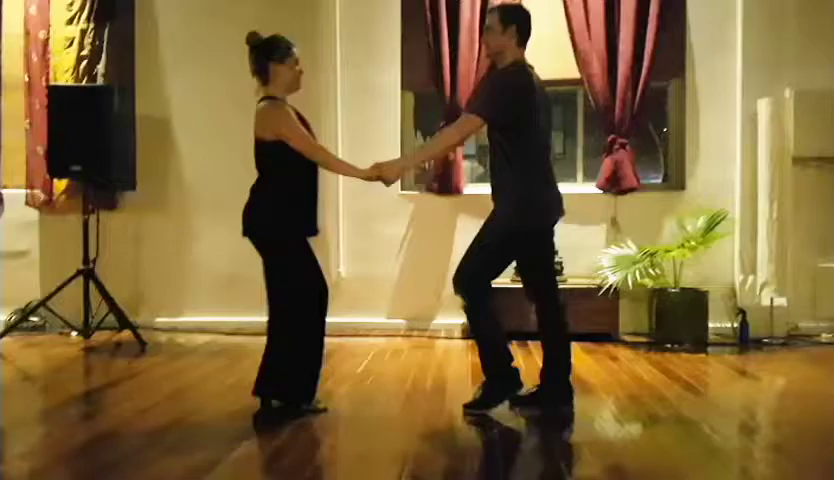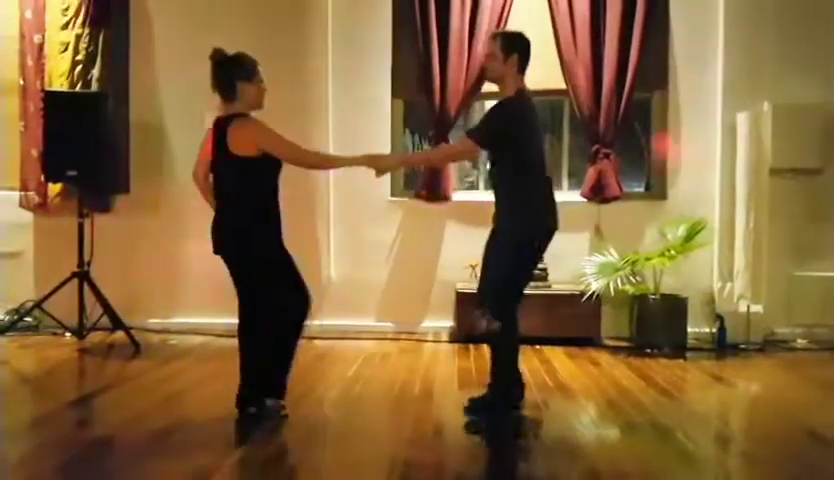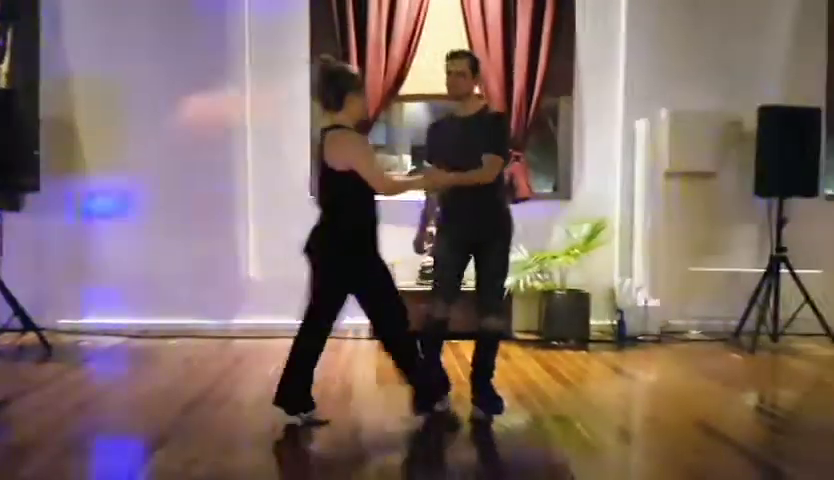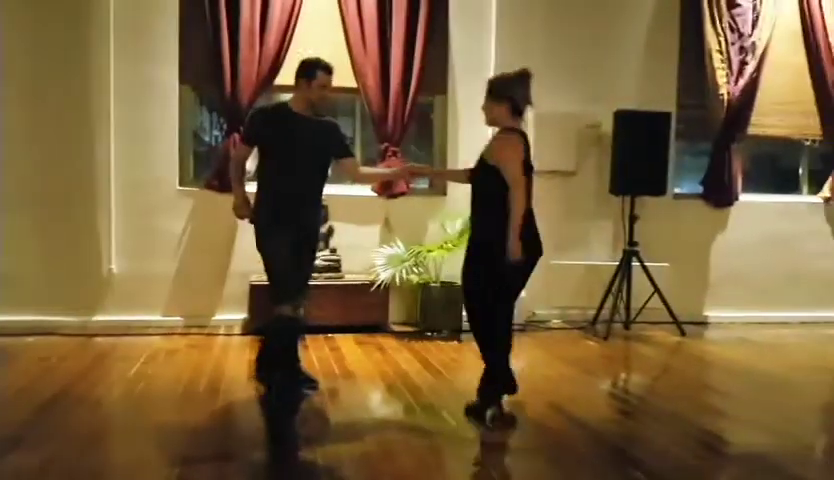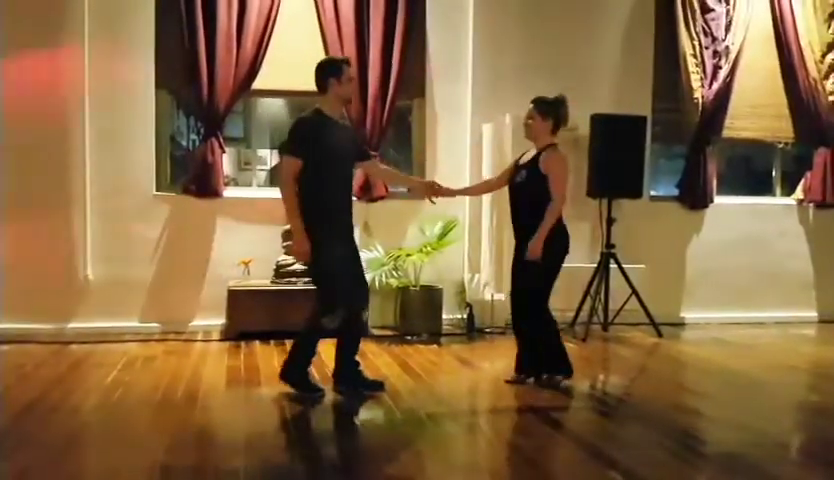
dt=1s
person 1, frame 1
left shoulder: (503, 79)
right shoulder: (530, 83)
left elbow: (460, 131)
left wrist: (402, 164)
left hip: (518, 208)
right hip: (540, 206)
left knee: (471, 281)
right knee: (544, 294)
left ankle: (501, 377)
right ankle: (556, 388)
person 1, frame 2
left shoulder: (509, 111)
right shoulder: (519, 108)
left elbow: (456, 152)
left wrist: (398, 160)
left hip: (527, 223)
right hip: (514, 220)
left knee: (497, 303)
right knee: (494, 302)
left ankle: (505, 391)
right ankle: (505, 389)
person 1, frame 3
left shoulder: (495, 123)
right shoulder: (438, 129)
left elbow: (490, 172)
left wrist: (453, 178)
right wrist: (422, 226)
left hip: (493, 228)
right hip: (452, 228)
left knee: (491, 311)
right knee: (441, 302)
left ankle: (482, 384)
person 1, frame 4
left shoulder: (328, 130)
right shoulder: (266, 118)
left elbow: (356, 172)
right elbow: (238, 159)
left wrist: (393, 174)
right wrist: (239, 195)
left hip: (307, 224)
right hip: (272, 222)
left knee: (292, 296)
right knee: (286, 297)
left ankle: (267, 363)
right ankle: (287, 369)
person 1, frame 5
left shoulder: (347, 133)
right shoulder: (307, 126)
left elbow: (376, 170)
right elbow: (287, 180)
left wrist: (418, 184)
right wrist: (299, 233)
left hip: (341, 233)
right hip: (319, 234)
left knee: (356, 300)
right knee: (333, 305)
left ankle: (347, 372)
right ankle: (295, 370)
person 2, frame 1
left shoulder: (280, 110)
right shoulder: (273, 110)
left elbow: (304, 158)
right elbow: (314, 152)
right wrist: (362, 172)
left hip: (282, 220)
right hip: (274, 221)
left knee: (288, 302)
right knee: (309, 295)
left ankle: (277, 391)
right ankle: (294, 393)
person 2, frame 2
left shoulder: (219, 128)
right shoulder: (250, 128)
left elbow: (201, 175)
right elbow: (304, 159)
right wrist: (357, 160)
left hip: (232, 233)
right hip: (253, 235)
left knee: (256, 311)
right knee: (293, 303)
left ankle: (257, 395)
right ankle: (260, 392)
person 2, frame 3
left shoulder: (327, 137)
right shoulder: (348, 140)
right elbow: (384, 185)
right wrist: (426, 179)
left hip: (333, 243)
right hip: (349, 248)
left knee: (334, 320)
person 2, frame 4
left shoulder: (504, 141)
right shoulder: (512, 141)
left elbow: (518, 189)
right elbow: (478, 176)
left wrist: (513, 238)
right wrist: (430, 172)
left hip: (499, 243)
right hip: (492, 241)
left knee: (482, 310)
right knee: (497, 313)
left ankle: (492, 394)
right ankle: (494, 389)
person 2, frame 5
left shoulder: (552, 157)
right shoulder: (525, 157)
left elbow: (557, 201)
right elbow: (494, 184)
left wrist: (539, 238)
right wrist: (456, 192)
left hip: (547, 243)
right hip: (526, 243)
left knee: (532, 303)
right knee: (522, 304)
left ankle: (557, 368)
right ankle: (529, 365)
